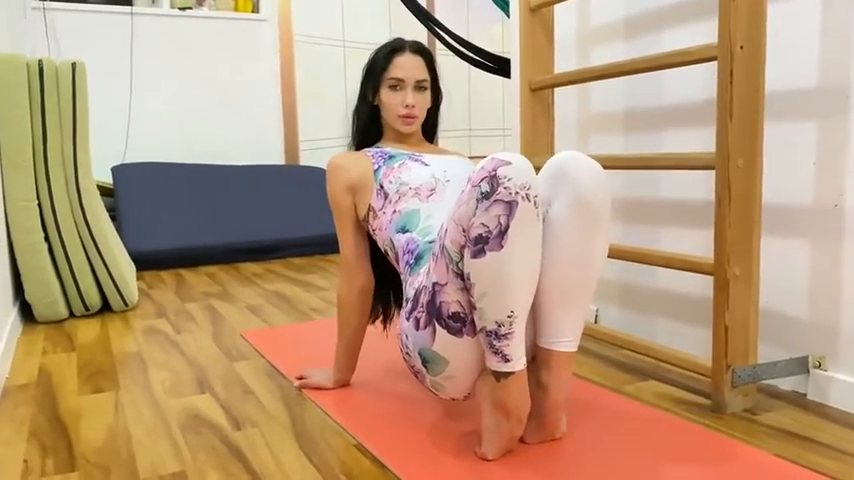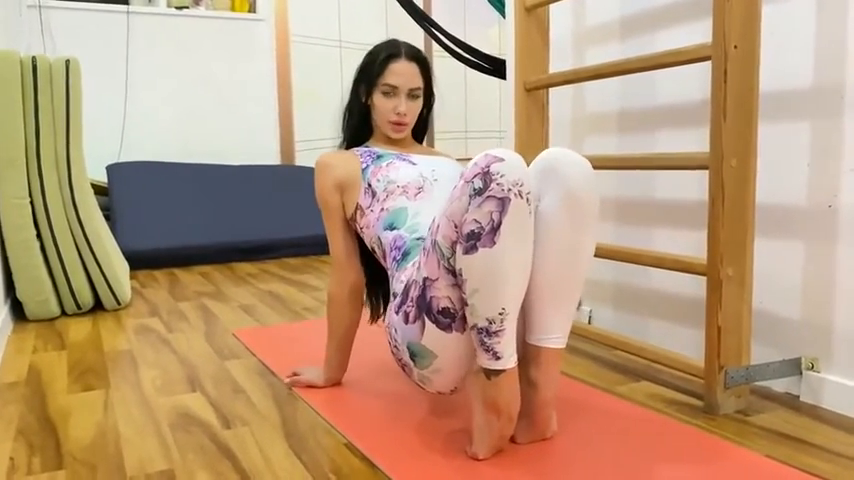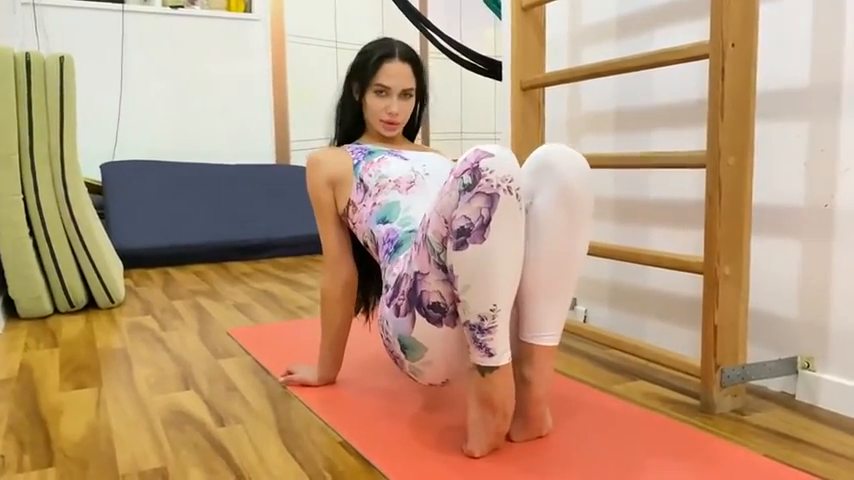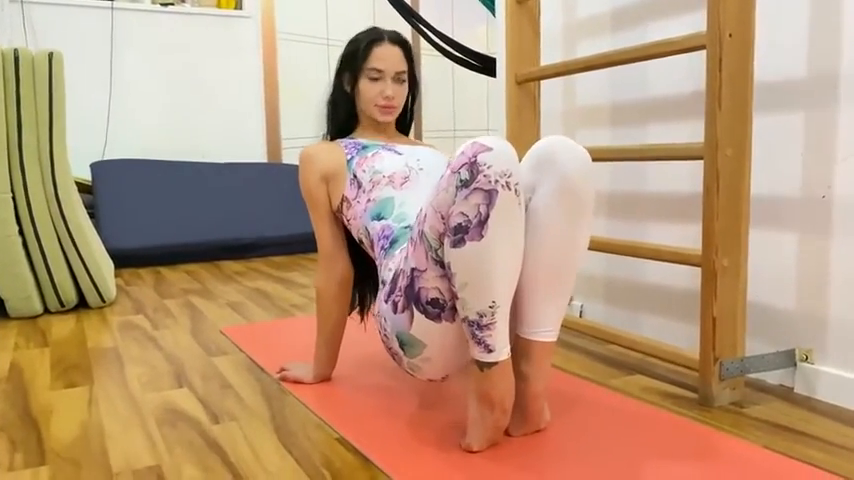
dt=0.4s
person 1, frame 1
left shoulder: (459, 162)
right shoulder: (350, 168)
right elbow: (357, 278)
left hip: (510, 322)
right hip: (443, 334)
left knee: (574, 171)
right knee: (505, 172)
left ankle: (548, 386)
right ankle: (505, 389)
person 1, frame 2
left shoulder: (445, 161)
right shoulder: (338, 167)
right elbow: (348, 275)
left hip: (499, 314)
right hip: (430, 328)
left knee: (562, 166)
right knee: (498, 169)
left ankle: (537, 384)
right ankle: (494, 387)
person 1, frame 3
left shoulder: (435, 157)
right shoulder: (329, 164)
right elbow: (340, 271)
left hip: (488, 306)
right hip: (421, 317)
left knee: (558, 163)
right knee: (487, 164)
left ankle: (531, 380)
right ankle: (490, 384)
person 1, frame 4
left shoulder: (428, 151)
right shoulder: (324, 159)
right elbow: (335, 267)
left hip: (487, 303)
right hip: (419, 315)
left knee: (559, 155)
right knee: (486, 156)
left ankle: (529, 376)
right ankle: (490, 379)
